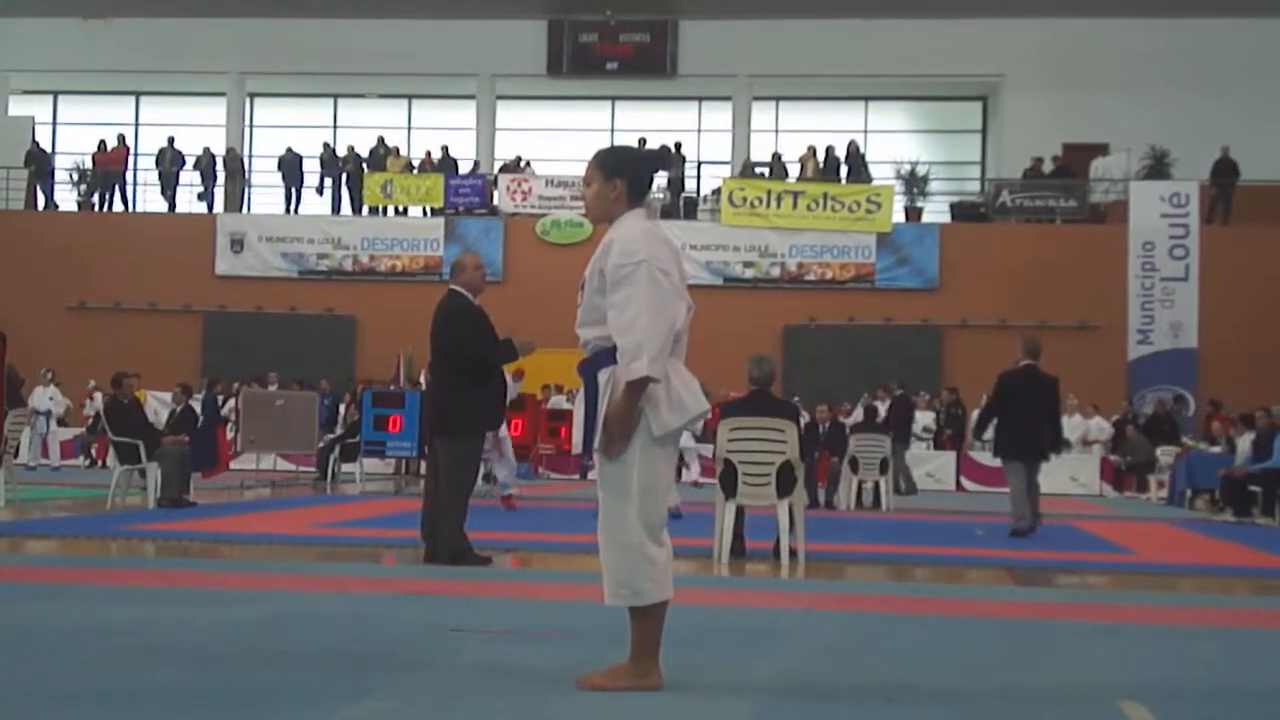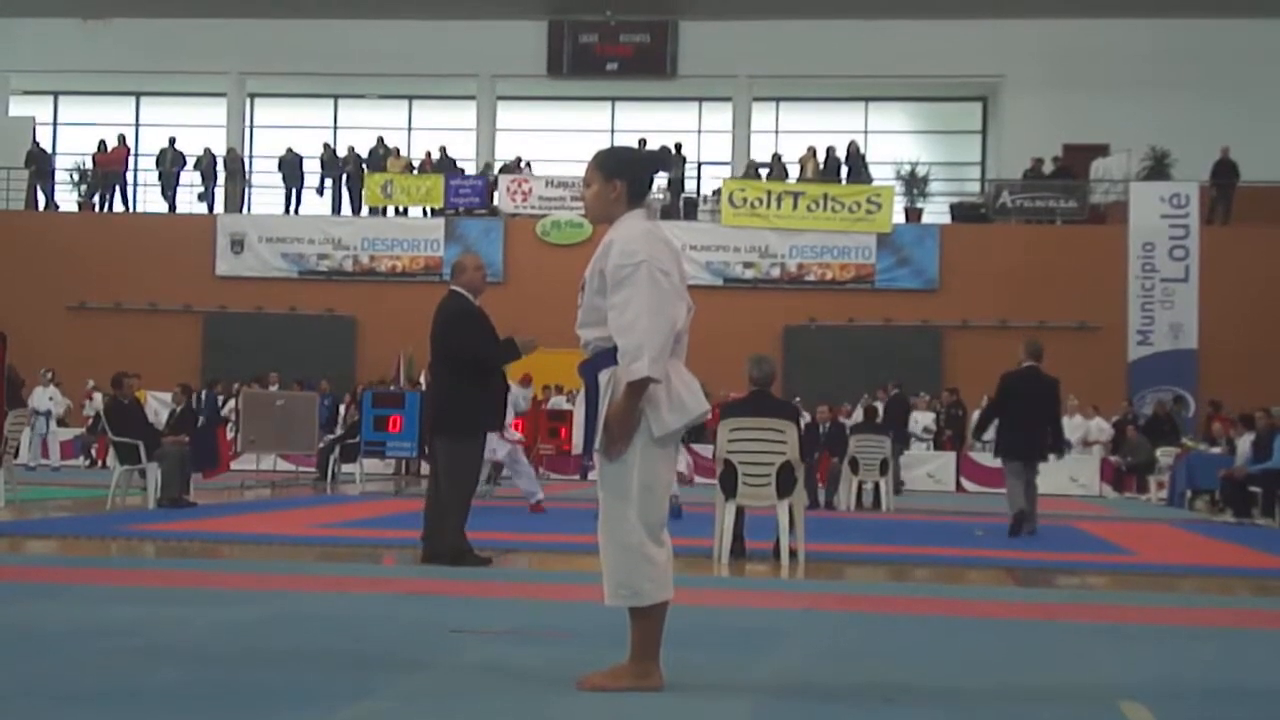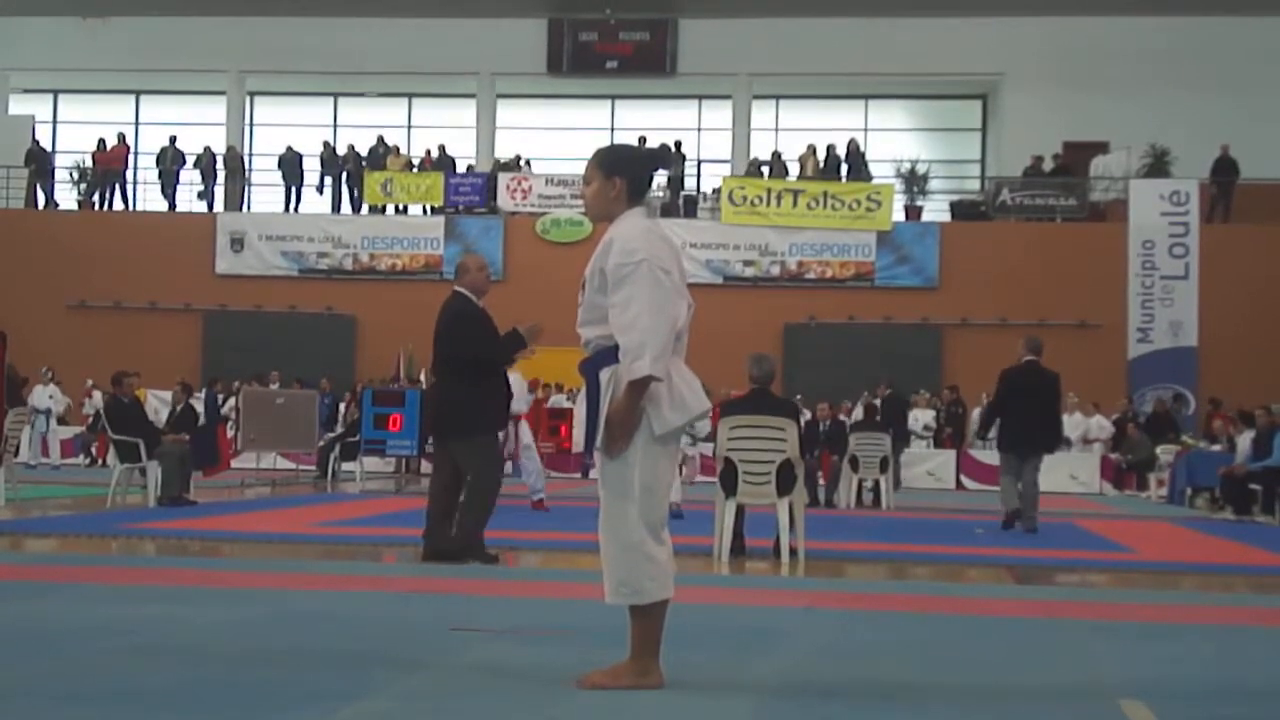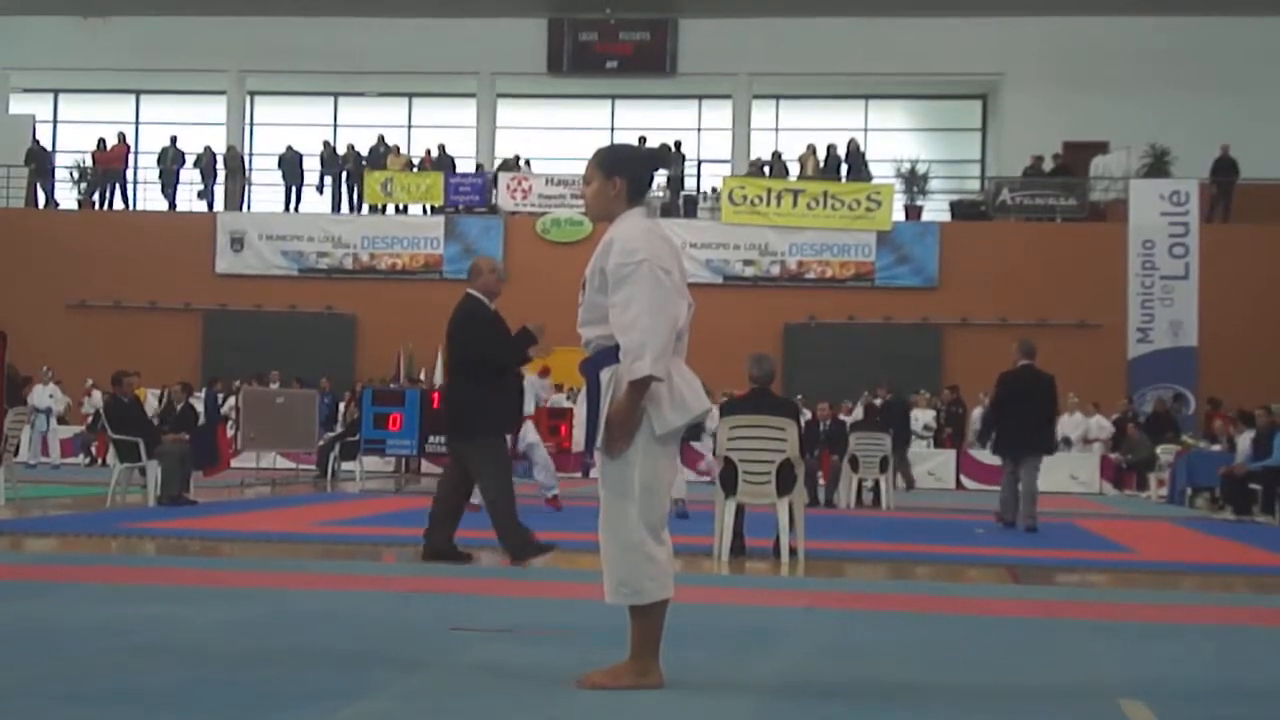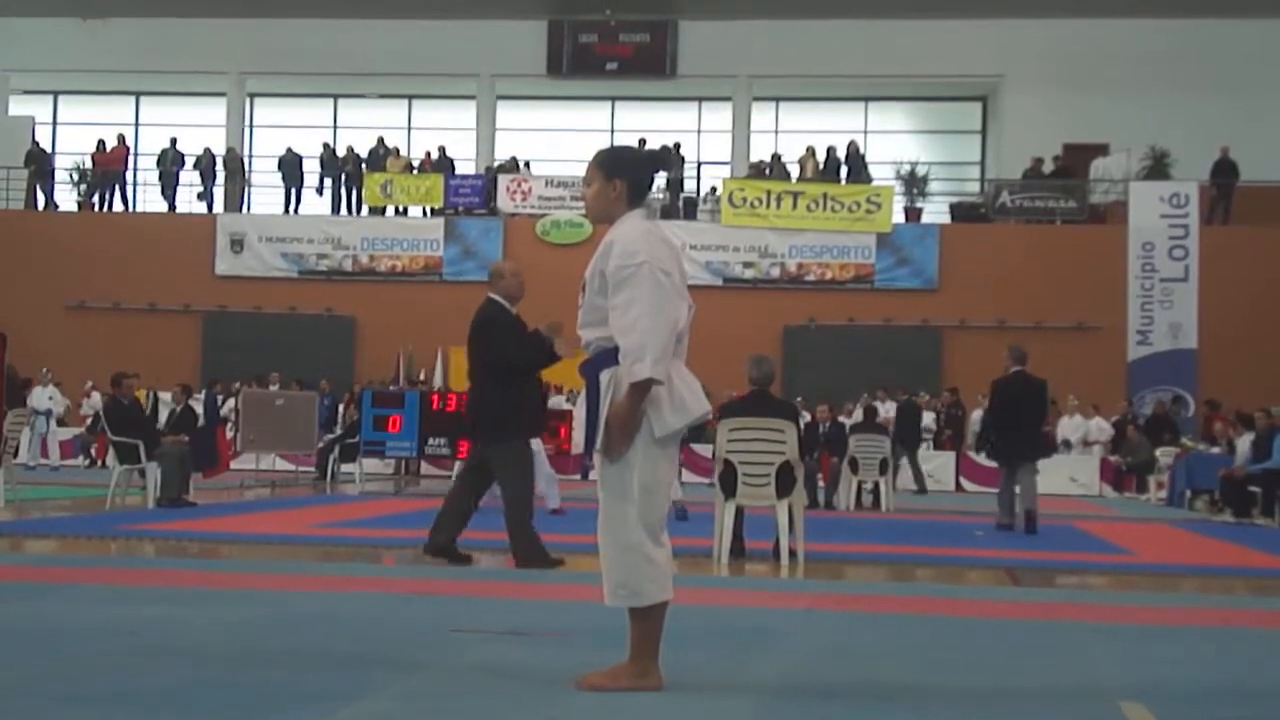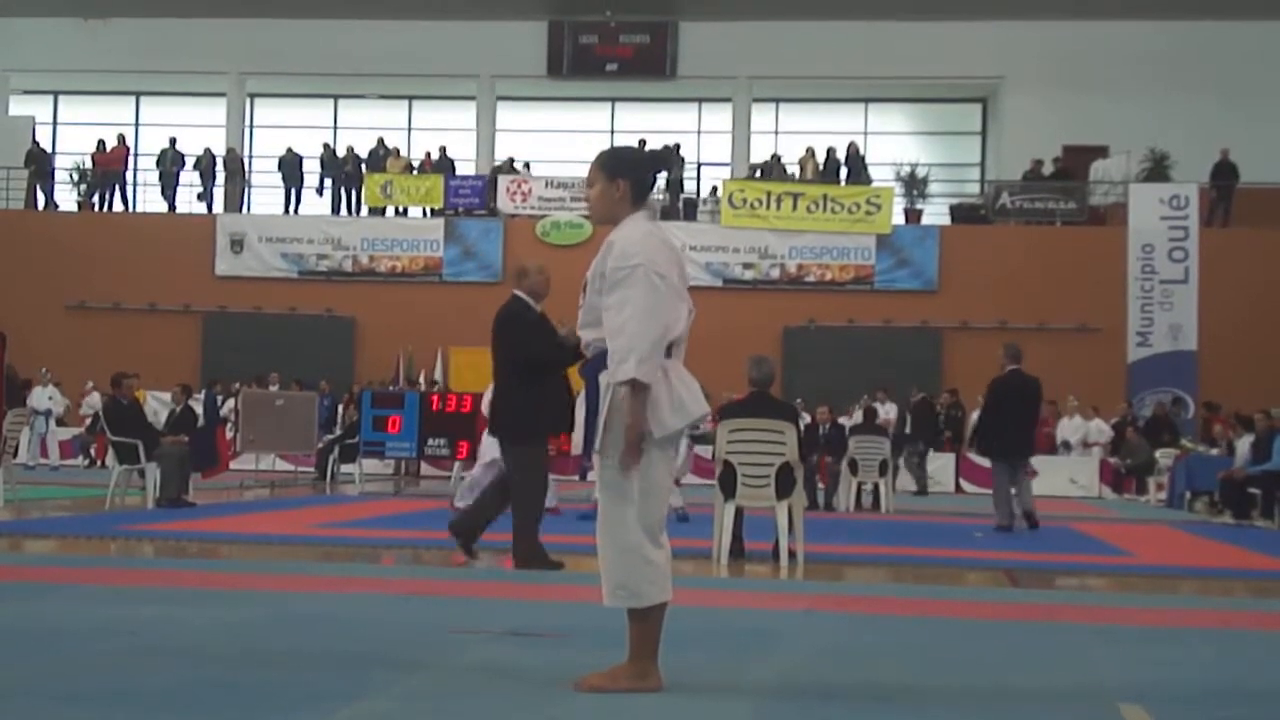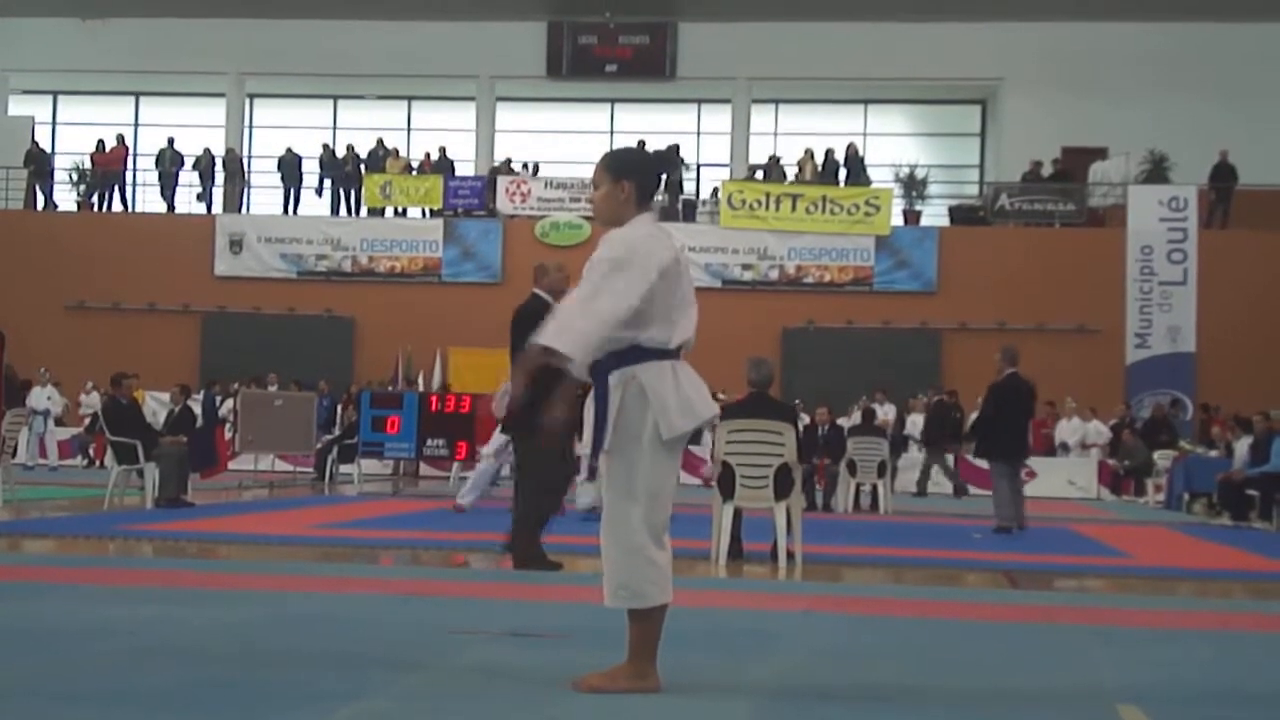
dt=0.2s
person 1, frame 1
left shoulder: (630, 241)
right shoulder: (640, 238)
left elbow: (644, 329)
left wrist: (626, 404)
left hip: (634, 395)
right hip: (638, 394)
left knee: (632, 524)
right knee: (634, 525)
left ankle: (643, 665)
right ankle: (641, 661)
person 1, frame 2
left shoulder: (629, 241)
right shoulder: (640, 238)
left elbow: (644, 330)
left wrist: (626, 404)
left hip: (633, 394)
right hip: (637, 394)
left knee: (633, 525)
right knee: (634, 525)
left ankle: (643, 666)
right ankle: (643, 661)
person 1, frame 3
left shoulder: (629, 240)
right shoulder: (639, 237)
left elbow: (645, 329)
left wrist: (628, 402)
left hip: (635, 392)
right hip: (641, 391)
left knee: (633, 523)
right knee: (635, 524)
left ankle: (644, 665)
right ankle: (643, 660)
person 1, frame 4
left shoulder: (629, 240)
right shoulder: (641, 237)
left elbow: (646, 328)
left wrist: (629, 403)
left hip: (634, 393)
right hip: (644, 391)
left knee: (632, 523)
right knee: (636, 523)
left ankle: (643, 664)
right ankle: (643, 660)
person 1, frame 5
left shoulder: (629, 241)
right shoulder: (642, 238)
left elbow: (645, 331)
left wrist: (630, 405)
left hip: (633, 394)
right hip: (642, 394)
left knee: (631, 524)
right knee: (635, 525)
left ankle: (642, 666)
right ankle: (641, 661)
person 1, frame 6
left shoulder: (629, 243)
right shoulder: (648, 240)
left elbow: (639, 331)
left wrist: (635, 409)
left hip: (634, 396)
right hip: (645, 395)
left knee: (630, 525)
right knee: (635, 526)
left ankle: (641, 667)
right ankle: (641, 662)
person 1, frame 7
left shoulder: (632, 245)
right shoulder: (649, 242)
left elbow: (589, 310)
right elbow: (609, 325)
left wrist: (528, 366)
right wrist: (565, 396)
left hip: (641, 393)
right hip: (645, 389)
left knee: (633, 526)
right knee: (640, 527)
left ankle: (640, 668)
right ankle: (640, 663)
person 2, frame 1
left shoulder: (451, 306)
right shoulder: (462, 310)
right elbow: (477, 354)
left wrist: (505, 349)
right wrist: (513, 349)
left hip: (449, 406)
right hip: (462, 408)
left knee: (443, 479)
right knee: (457, 480)
left ankle: (437, 544)
right ankle: (451, 547)
person 2, frame 2
left shoulder: (452, 307)
right shoulder: (462, 310)
right elbow: (477, 355)
left wrist: (506, 350)
right wrist: (515, 348)
left hip: (450, 408)
right hip: (461, 410)
left knee: (445, 480)
right knee: (459, 481)
left ankle: (437, 546)
right ankle: (451, 548)
person 2, frame 3
left shoulder: (458, 308)
right shoulder: (464, 311)
right elbow: (481, 354)
left wrist: (507, 355)
right wrist: (520, 338)
left hip: (453, 409)
right hip: (466, 411)
left knee: (449, 477)
right knee: (487, 472)
left ankle: (438, 542)
right ankle: (467, 540)
person 2, frame 4
left shoulder: (473, 311)
right shoulder: (475, 314)
left elbow: (492, 356)
right elbow: (494, 355)
left wrist: (526, 354)
right wrist: (528, 336)
left hip: (469, 411)
right hip: (479, 413)
left knee: (458, 478)
right knee: (496, 477)
left ankle: (438, 542)
right ankle: (517, 543)
person 2, frame 5
left shoulder: (497, 315)
right shoulder: (495, 317)
left elbow: (515, 358)
right elbow: (514, 359)
left wrist: (552, 352)
right wrist: (542, 338)
left hip: (494, 415)
right hip: (502, 416)
left knee: (474, 479)
right knee: (518, 481)
left ankle: (441, 539)
right ankle: (527, 552)
person 2, frame 6
left shoulder: (527, 313)
right shoulder: (515, 315)
left elbow: (547, 356)
right elbow: (535, 357)
left wrist: (572, 346)
right wrist: (568, 344)
left hip: (524, 413)
right hip: (523, 415)
left knee: (518, 479)
right knee: (529, 482)
left ankle: (468, 525)
right ankle: (527, 552)
person 2, frame 7
left shoulder: (547, 311)
right shoulder: (532, 312)
left knee: (561, 474)
right knee: (535, 481)
left ankle: (522, 540)
right ankle: (524, 550)
person 3, frame 1
left shoulder: (729, 408)
right shoulder: (789, 409)
right elbow: (800, 453)
left hip: (738, 484)
right hip: (778, 484)
right knee: (794, 478)
left ankle: (736, 542)
right ankle: (782, 544)
person 3, frame 2
left shoulder: (729, 408)
right shoulder: (789, 410)
right elbow: (800, 453)
left hip: (738, 484)
right hip: (778, 485)
right knee: (794, 478)
left ankle: (736, 543)
right ankle: (782, 544)
person 3, frame 3
left shoulder: (729, 406)
right shoulder: (789, 408)
left hip: (738, 481)
right hip: (778, 482)
right knee: (793, 476)
left ankle: (736, 541)
right ankle: (782, 543)
person 3, frame 4
left shoulder: (729, 406)
right shoulder: (789, 407)
right elbow: (800, 451)
left hip: (738, 481)
right hip: (778, 482)
right knee: (794, 477)
left ankle: (736, 541)
right ankle: (782, 542)
person 3, frame 5
left shoulder: (728, 408)
right shoulder: (788, 410)
left hip: (737, 484)
right hip: (777, 484)
right knee: (792, 477)
left ankle: (736, 543)
right ankle: (782, 544)
person 3, frame 6
left shoulder: (728, 410)
right shoulder: (789, 411)
left hip: (738, 484)
right hip: (777, 485)
right knee: (792, 479)
left ankle: (735, 544)
right ankle: (781, 545)
person 3, frame 7
left shoulder: (728, 410)
right shoulder: (787, 412)
right elbow: (797, 455)
left hip: (736, 485)
right hip: (776, 486)
right knee: (791, 480)
left ankle: (734, 545)
right ankle: (780, 546)
person 4, frame 1
left shoulder: (1007, 378)
right shoulder: (1050, 381)
left elbow: (992, 406)
right elbow: (1054, 415)
left wrist: (979, 428)
right wrist: (1057, 441)
left hip: (1011, 441)
right hip: (1037, 441)
left knee: (1017, 482)
right knee: (1031, 482)
left ankle: (1021, 523)
right ankle: (1033, 521)
person 4, frame 2
left shoulder: (1009, 378)
right shoulder: (1051, 383)
left elbow: (994, 407)
right elbow: (1055, 417)
left wrist: (979, 429)
right wrist: (1058, 444)
left hip: (1011, 441)
right hip: (1036, 442)
left knee: (1013, 479)
right knee: (1030, 482)
left ankle: (1020, 511)
right ankle: (1029, 523)
person 4, frame 3
left shoulder: (1009, 374)
right shoulder: (1052, 377)
left elbow: (996, 404)
right elbow: (1055, 411)
left wrist: (984, 427)
right wrist: (1056, 437)
left hip: (1012, 436)
right hip: (1038, 437)
left knee: (1008, 475)
right knee: (1030, 479)
left ankle: (1012, 508)
right ankle: (1029, 521)
person 4, frame 4
left shoulder: (1006, 378)
right shoulder: (1047, 380)
left elbow: (995, 409)
right elbow: (1052, 412)
left wrist: (985, 433)
right wrist: (1047, 435)
left hip: (1010, 438)
right hip: (1035, 439)
left knee: (1009, 477)
right knee: (1030, 479)
left ankle: (1007, 515)
right ankle: (1030, 520)
person 4, frame 5
left shoulder: (1000, 384)
right shoulder: (1040, 384)
left elbow: (991, 416)
right elbow: (1043, 414)
left wrist: (983, 440)
left hip: (1005, 442)
right hip: (1030, 442)
left knee: (1006, 481)
right knee: (1027, 479)
left ankle: (1006, 520)
right ankle: (1029, 511)
person 4, frame 6
left shoulder: (997, 383)
right shoulder: (1034, 383)
left elbow: (987, 414)
right elbow: (1036, 412)
left wrist: (979, 438)
left hip: (1000, 441)
right hip: (1023, 441)
left knee: (1001, 481)
right knee: (1022, 477)
left ankle: (1005, 521)
right ankle: (1028, 510)
person 4, frame 7
left shoulder: (998, 387)
right shoulder: (1028, 386)
left elbow: (986, 416)
right elbow: (1030, 414)
left wrist: (973, 435)
left hip: (998, 443)
right hip: (1019, 443)
left knee: (1001, 482)
right knee: (1015, 480)
left ankle: (1005, 522)
right ankle: (1018, 520)
